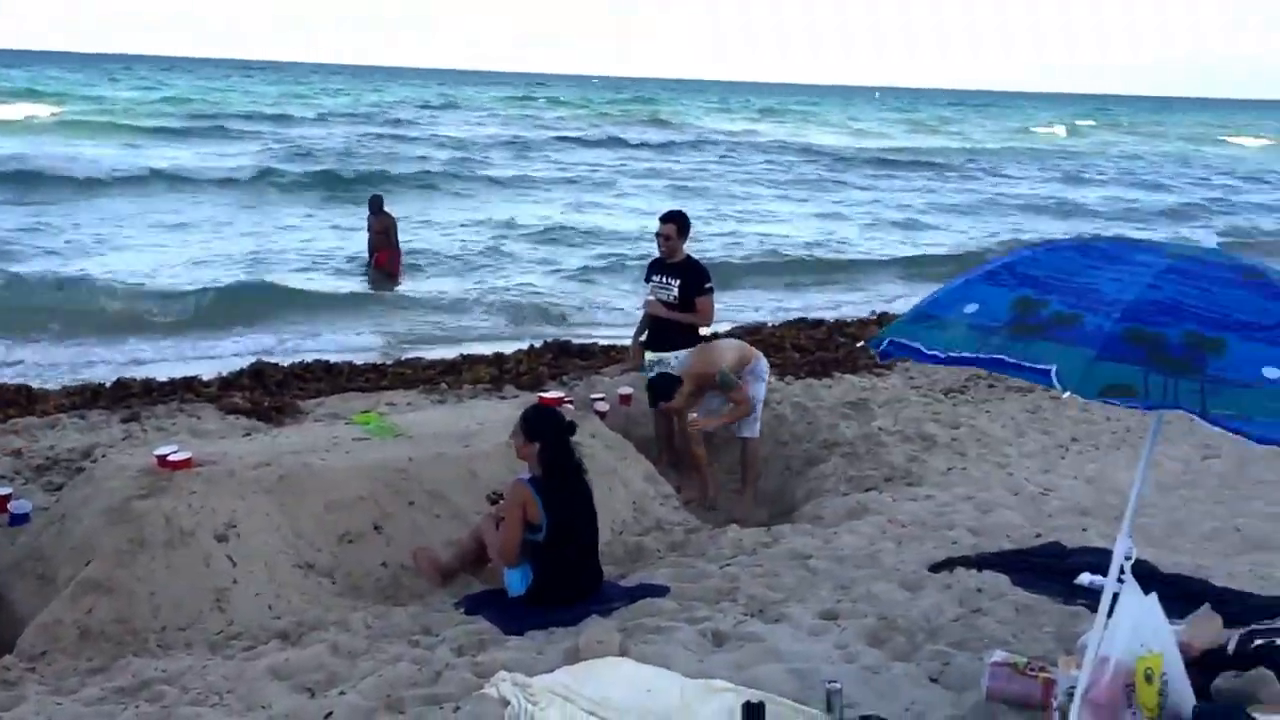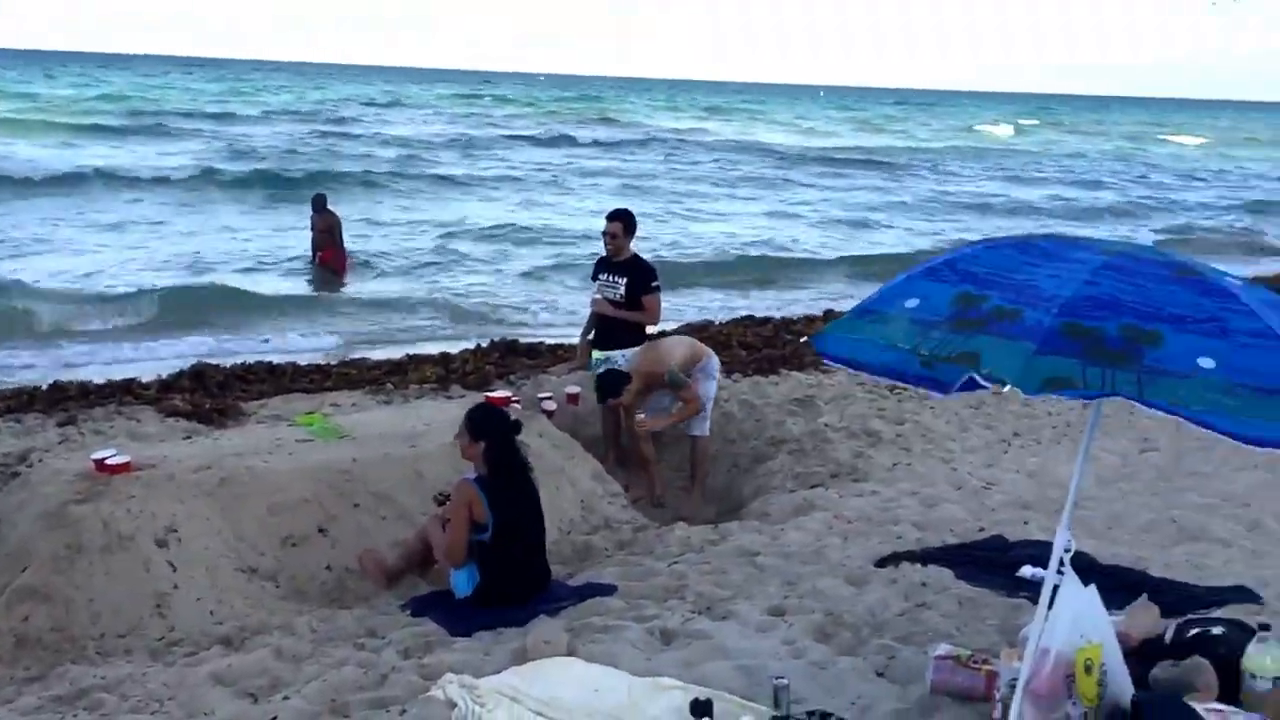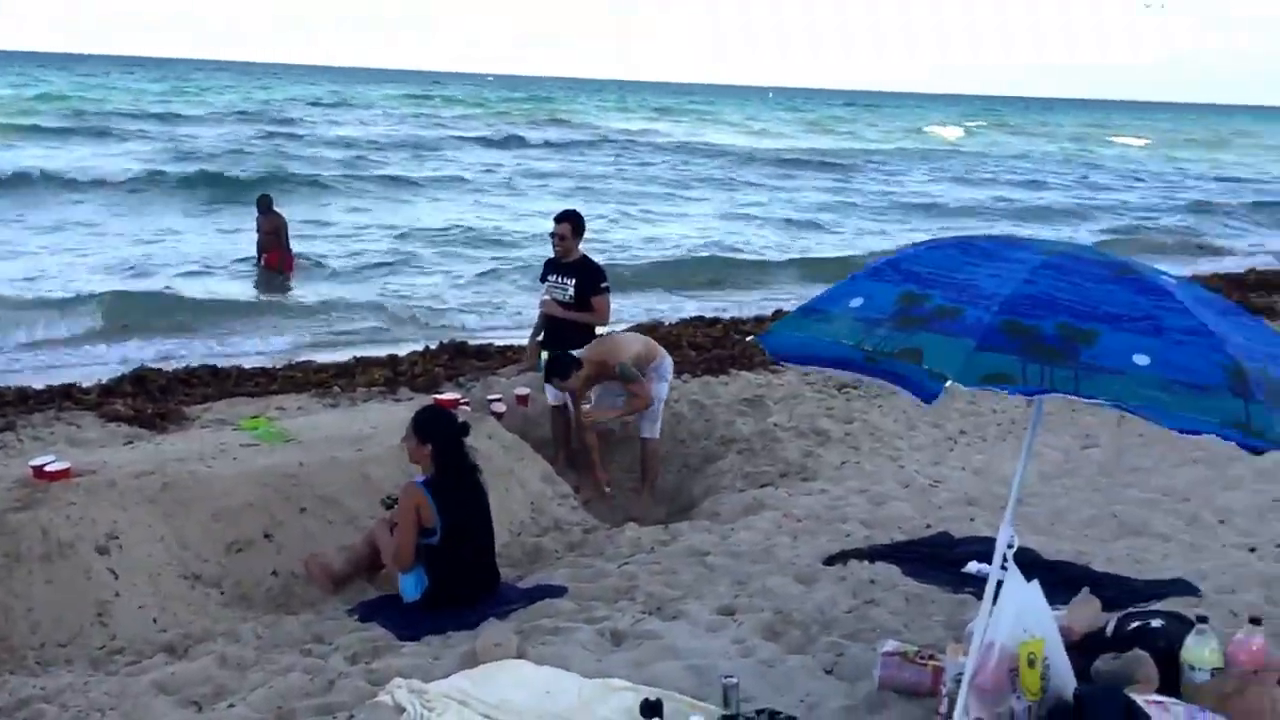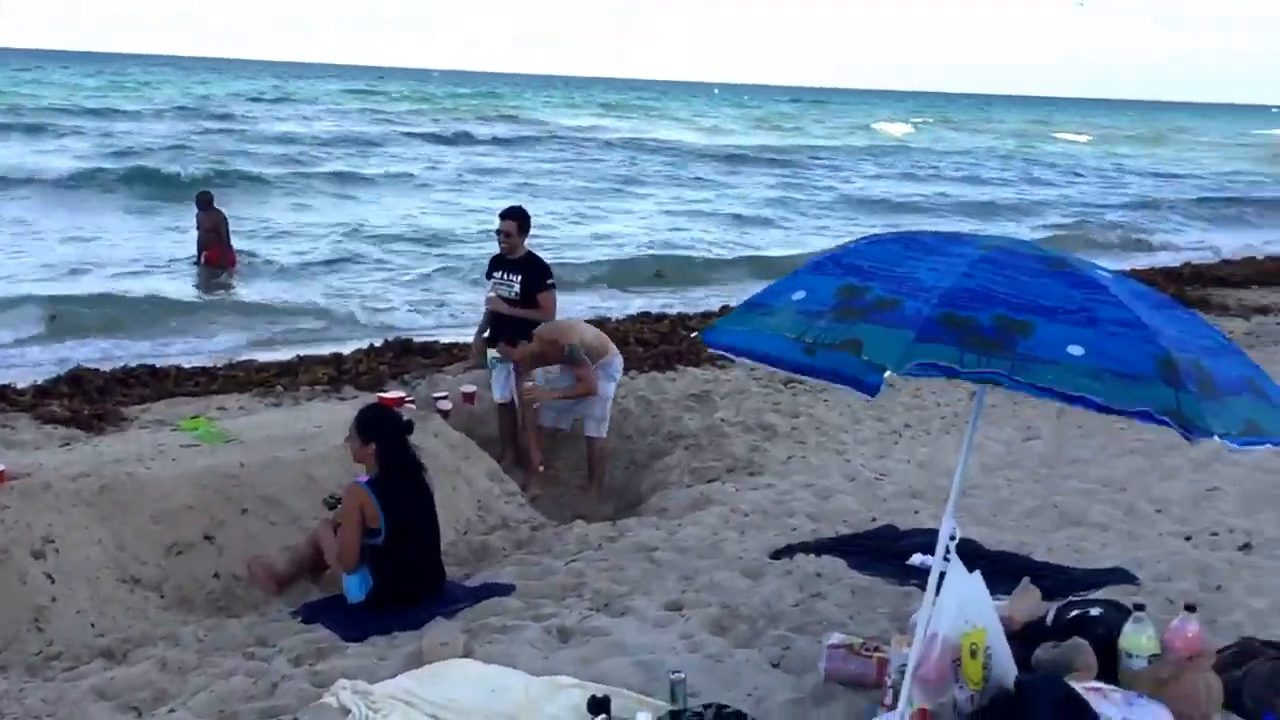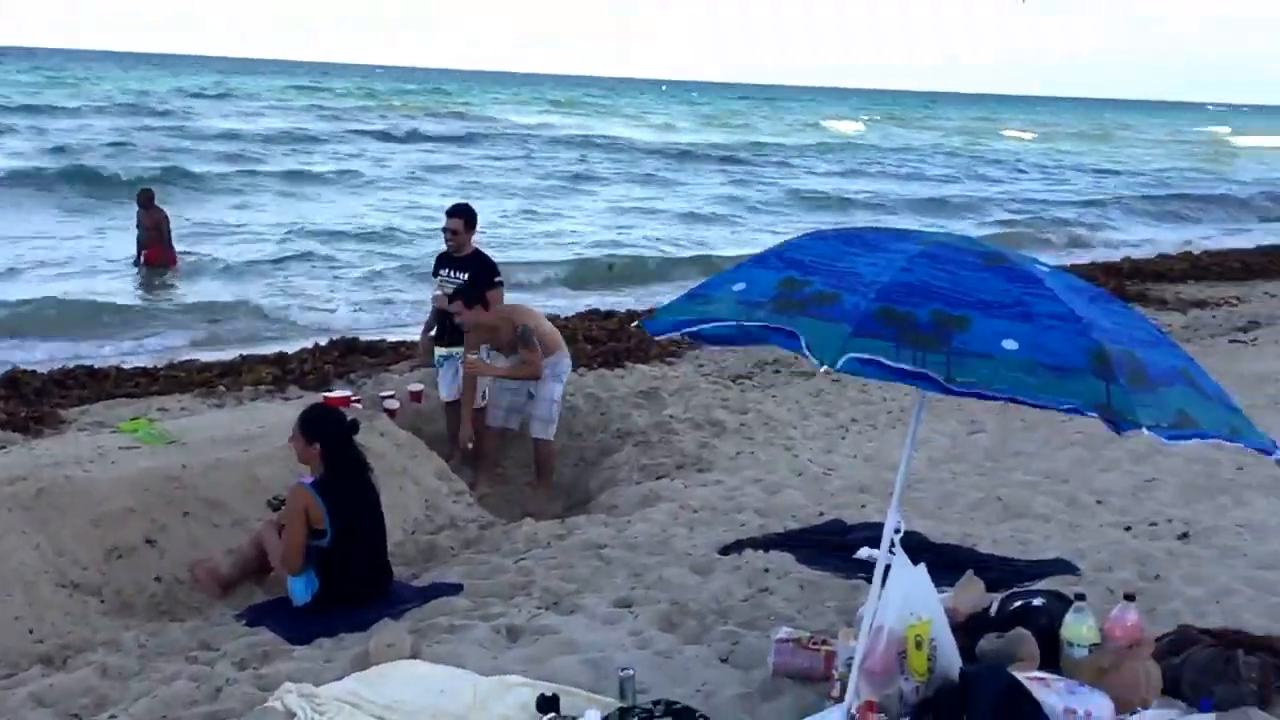
dt=0.1s
person 1, frame 1
left shoulder: (696, 272)
right shoulder: (654, 266)
left elbow: (706, 318)
left wrist: (666, 312)
right wrist: (637, 337)
left hip: (682, 352)
right hip: (654, 348)
right knee: (658, 404)
right ankle: (664, 455)
person 1, frame 2
left shoulder: (643, 270)
right shoulder: (601, 264)
left elbow: (653, 316)
left wrist: (612, 311)
right wrist: (584, 336)
left hip: (628, 350)
right hip: (601, 347)
right knee: (606, 402)
right ankle: (611, 453)
person 1, frame 3
left shoulder: (592, 271)
right shoulder: (550, 265)
left elbow: (602, 317)
left wrist: (562, 312)
right wrist: (534, 337)
left hip: (578, 351)
right hip: (551, 347)
right knee: (556, 404)
right ankle: (561, 455)
person 1, frame 4
left shoulder: (537, 268)
right shoulder: (495, 262)
left elbow: (548, 314)
left wrist: (508, 309)
right wrist: (480, 333)
left hip: (525, 347)
right hip: (498, 344)
left knee: (527, 405)
right knee: (503, 402)
left ankle: (532, 458)
right ankle: (508, 453)
person 1, frame 5
left shoulder: (484, 266)
right shoulder: (442, 260)
right wrist: (426, 332)
right hip: (444, 343)
left knee: (475, 403)
right knee: (450, 400)
right ankle: (456, 451)
person 2, frame 1
left shoulder: (522, 491)
right shoulder: (577, 474)
left elbow: (507, 558)
left wrist: (499, 518)
left hip: (543, 591)
left knee: (487, 525)
left ankle: (445, 568)
person 2, frame 2
left shoulder: (468, 490)
right shoulder: (523, 473)
left elbow: (454, 559)
left wrist: (446, 519)
left hip: (490, 591)
left knee: (433, 526)
left ankle: (391, 570)
person 2, frame 3
left shoulder: (415, 493)
right shoulder: (472, 475)
left elbow: (402, 563)
left wrist: (394, 523)
left hip: (439, 594)
left knee: (380, 529)
left ankle: (337, 574)
person 2, frame 4
left shoulder: (359, 493)
right shoulder: (416, 474)
left elbow: (347, 564)
left wrist: (340, 523)
left hip: (384, 594)
left knee: (324, 529)
left ankle: (280, 575)
person 2, frame 5
left shoulder: (303, 494)
right shoulder: (362, 473)
left elbow: (291, 565)
left wrist: (284, 523)
left hip: (331, 596)
left knee: (268, 530)
left ankle: (224, 578)
person 3, frame 1
left shoulder: (714, 375)
right shoulder: (681, 391)
left elbow: (747, 405)
right elbow: (695, 443)
left wrist: (714, 422)
right wrist: (708, 484)
left hip: (752, 367)
right hip: (724, 367)
left knee: (747, 434)
right knee: (692, 431)
left ankle: (747, 497)
right ankle: (695, 486)
person 3, frame 2
left shoulder: (663, 373)
right shoulder: (632, 390)
left elbow: (697, 404)
right elbow: (643, 440)
left wrist: (663, 422)
right wrist: (656, 482)
left hip: (703, 365)
right hip: (676, 364)
left knee: (698, 432)
right knee: (641, 432)
left ankle: (697, 495)
right ankle: (646, 483)
person 3, frame 3
left shoulder: (615, 365)
right shoulder: (575, 372)
left elbow: (646, 400)
right elbow: (585, 426)
left wrist: (609, 413)
right wrist: (597, 471)
left hip: (655, 365)
right hip: (626, 363)
left knee: (648, 434)
right knee: (590, 425)
left ankle: (646, 497)
person 3, frame 4
left shoulder: (565, 344)
right shoulder: (526, 355)
left elbow: (591, 387)
right elbow: (525, 399)
left wrist: (550, 394)
right wrist: (532, 447)
left hip: (604, 365)
right hip: (569, 364)
left knee: (594, 432)
right knee: (546, 420)
left ankle: (594, 493)
person 3, frame 5
left shoulder: (519, 324)
right shoulder: (474, 331)
left elbow: (535, 371)
right elbow: (471, 373)
left wrist: (493, 371)
right wrist: (466, 421)
left hip: (551, 364)
right hip: (519, 364)
left knee: (541, 435)
right knee: (494, 424)
left ankle: (543, 494)
right ankle: (482, 483)
